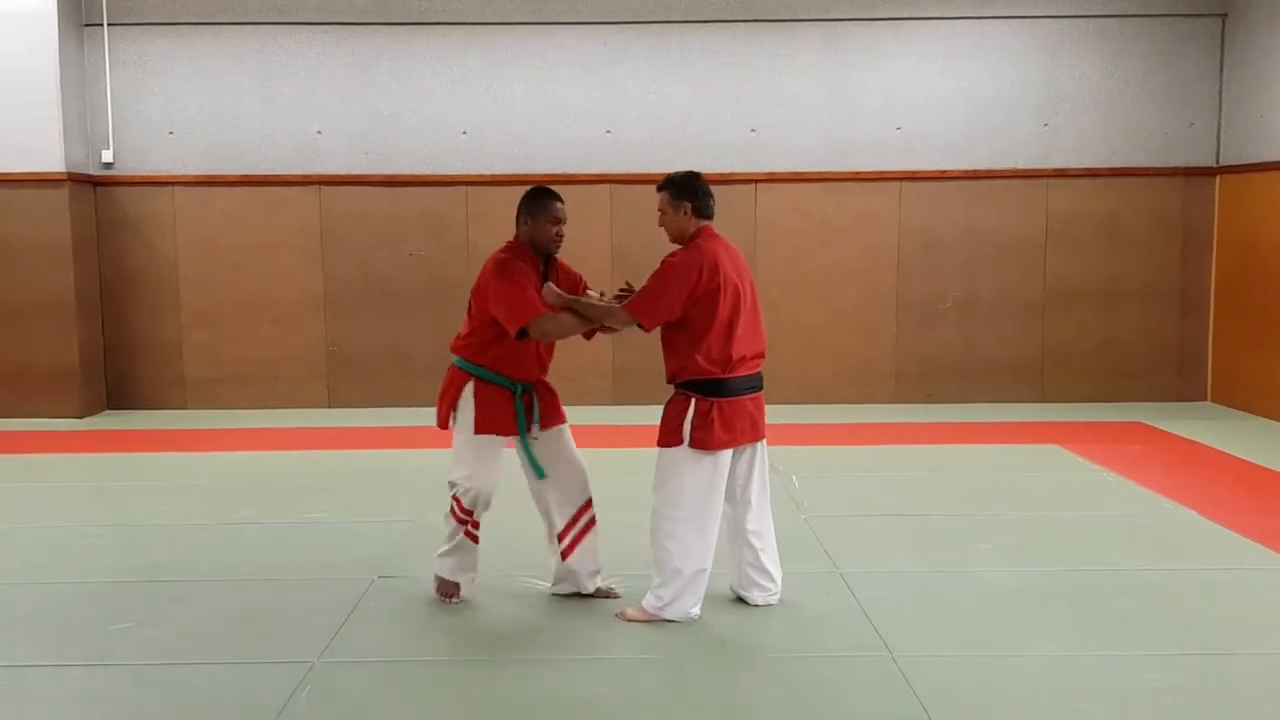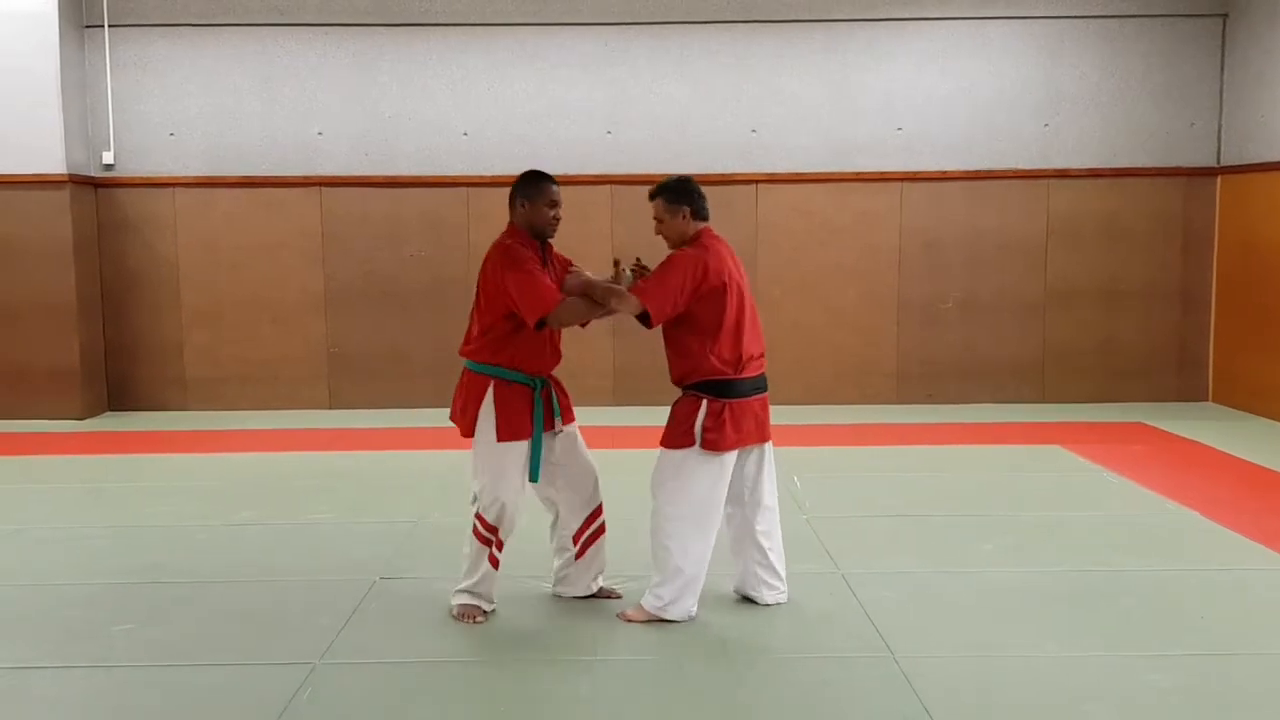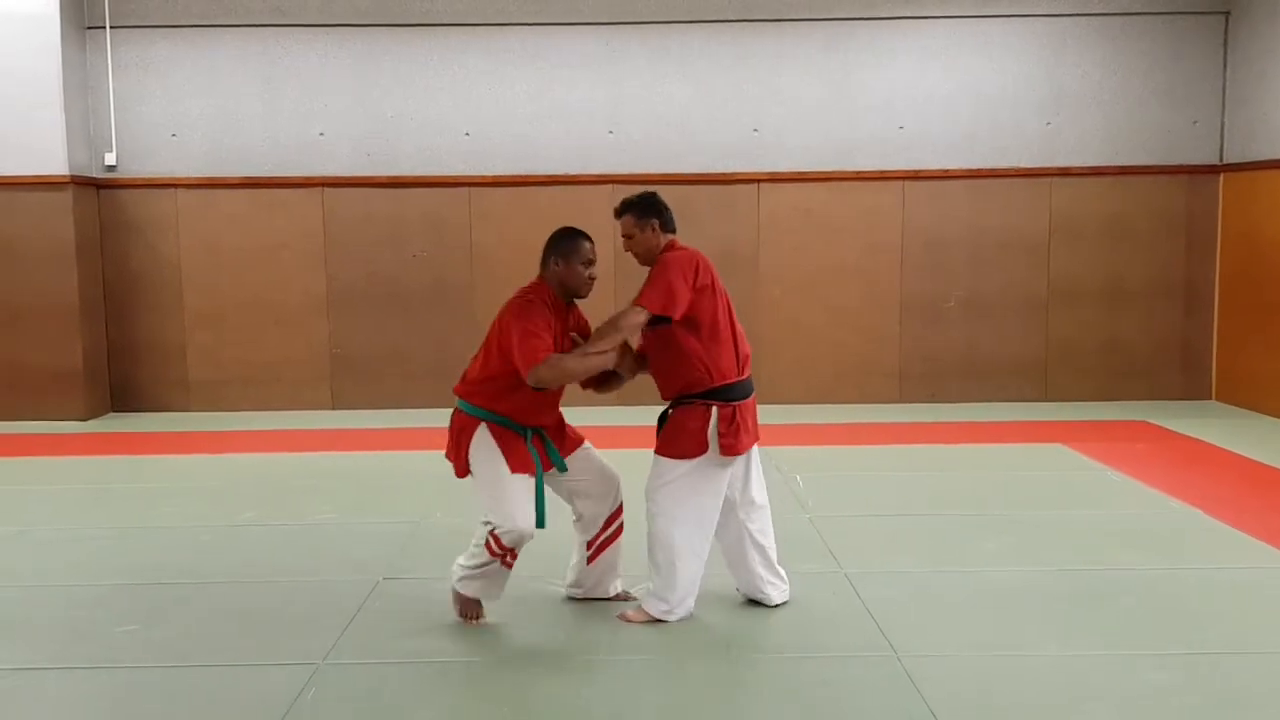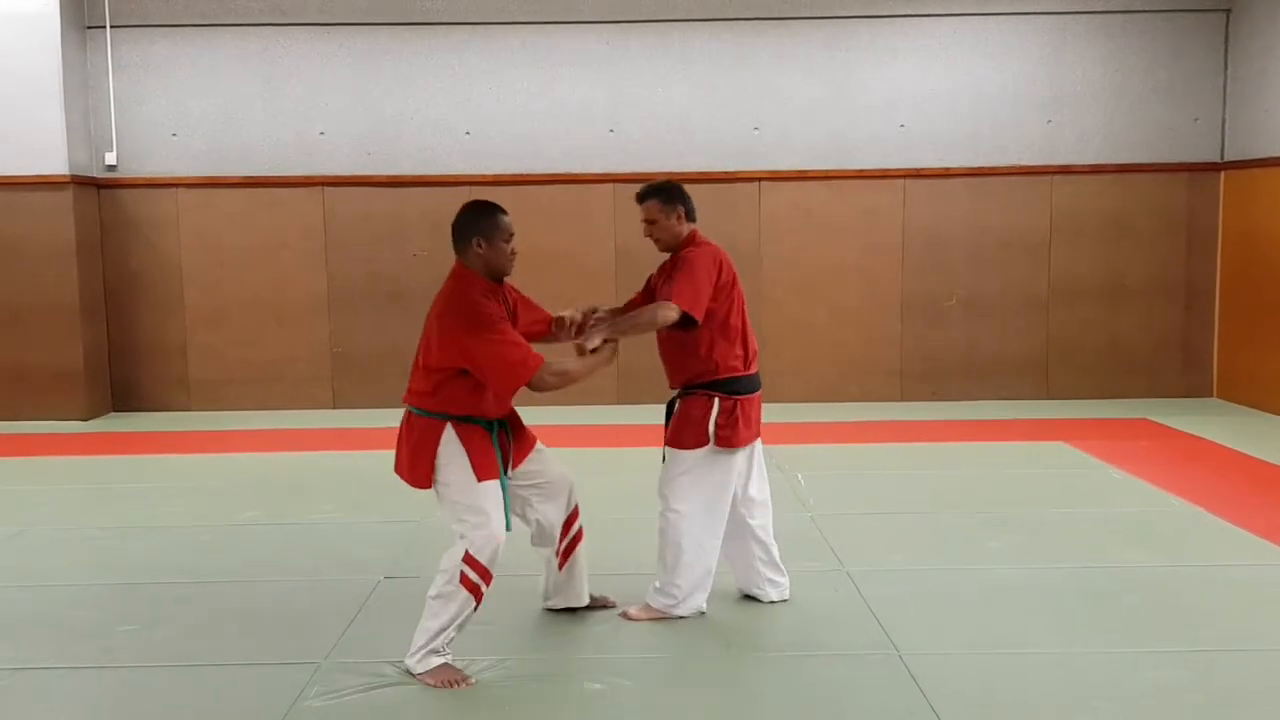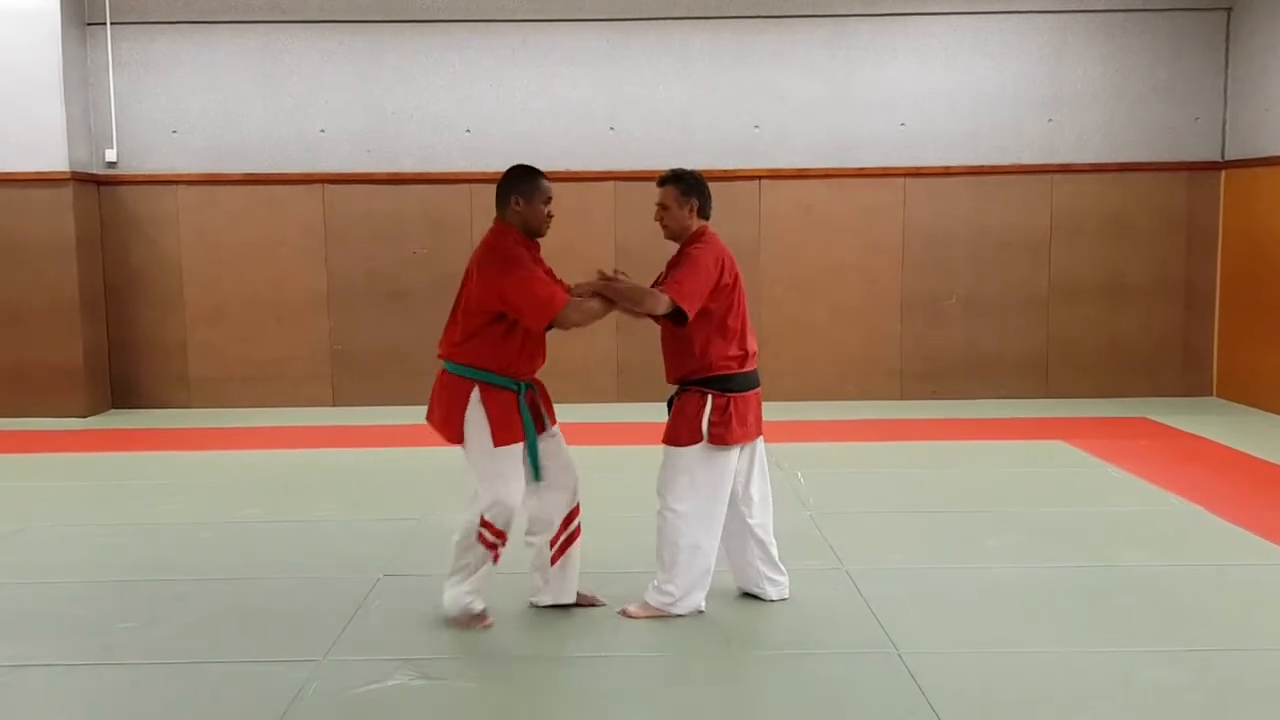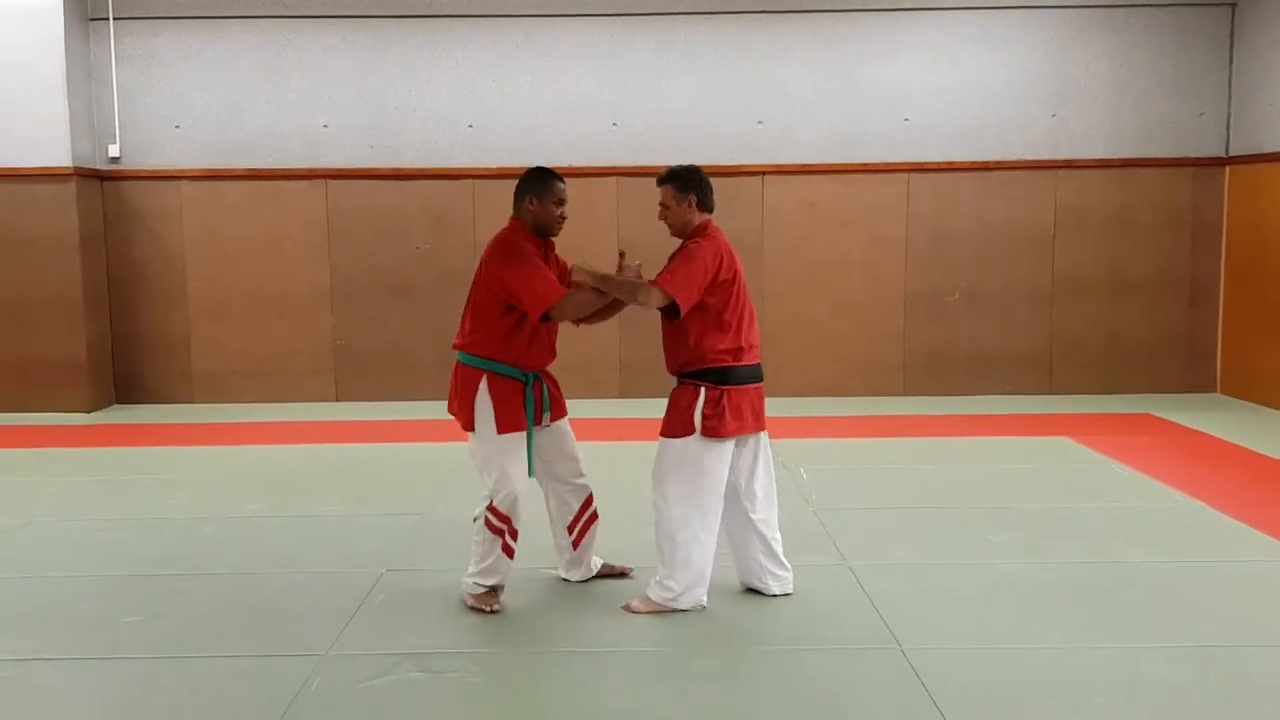
dt=0.4s
person 1, frame 1
left shoulder: (558, 272)
right shoulder: (504, 268)
left elbow: (597, 316)
right elbow: (541, 327)
left hip: (530, 391)
right hip: (482, 389)
left knee: (568, 481)
right knee: (475, 485)
left ankle: (577, 577)
right ankle: (452, 568)
person 1, frame 2
left shoulder: (549, 257)
right shoulder: (509, 255)
left elbow: (585, 301)
right elbow: (558, 314)
left hip: (539, 390)
right hip: (498, 392)
left knee: (578, 483)
right knee: (498, 499)
left ankle: (578, 581)
right ankle: (472, 594)
person 1, frame 3
left shoulder: (572, 315)
right shoulder: (527, 311)
left elbow: (597, 382)
right elbow: (543, 373)
left wrist: (620, 367)
right wrist: (610, 356)
left hip: (542, 428)
right hip: (491, 428)
left knee: (604, 489)
right knee: (516, 522)
left ankle: (594, 584)
right ankle: (470, 581)
person 1, frame 4
left shoulder: (496, 289)
right shoulder: (466, 308)
left elbow: (543, 326)
right elbow: (541, 377)
left wrist: (567, 323)
right wrist: (599, 359)
left hip: (491, 424)
right hip: (448, 434)
left knee: (557, 490)
right knee: (483, 537)
left ankle: (566, 594)
right ankle: (427, 654)
person 1, frame 5
left shoulder: (520, 251)
right shoulder: (502, 257)
left elbow: (563, 300)
right elbow: (566, 316)
left wrist: (598, 290)
right wrist: (615, 298)
left hip: (518, 393)
right hip: (480, 396)
left knee: (558, 484)
right knee: (500, 498)
left ankle: (555, 588)
right ankle: (461, 597)
person 1, frame 6
left shoulder: (543, 252)
right shoulder: (510, 251)
left elbow: (583, 312)
right elbow: (564, 309)
left wrist: (623, 293)
left hip: (531, 384)
right hip: (491, 386)
left knee: (566, 474)
right knee: (507, 488)
left ankle: (580, 564)
right ankle: (481, 584)
person 2, frame 1
left shoulder: (688, 262)
right shoulder: (730, 255)
left elbow: (625, 318)
left wrist: (565, 300)
right wrist: (643, 300)
left hip: (707, 403)
right hip: (745, 395)
left knee: (683, 505)
right knee: (748, 500)
left ankle: (671, 602)
right ankle: (760, 585)
person 2, frame 2
left shoulder: (691, 260)
right shoulder: (719, 254)
left elbow: (629, 305)
left wrist: (585, 284)
right wrist: (651, 282)
left hip: (714, 404)
right hip: (748, 396)
left knee: (680, 502)
right knee: (752, 499)
left ankle: (669, 601)
right ankle: (766, 585)
person 2, frame 3
left shoulder: (677, 264)
right shoulder: (679, 268)
left elbow: (634, 319)
right elbow: (655, 348)
left wrist: (582, 354)
right wrist: (618, 370)
left hip: (710, 410)
right hip: (728, 403)
left knee: (672, 504)
right knee: (742, 503)
left ankle: (666, 603)
right ankle: (768, 586)
person 2, frame 4
left shoulder: (702, 259)
right shoulder: (673, 267)
left elbow: (664, 313)
right elbow: (635, 310)
left wrist: (603, 331)
right wrist: (595, 320)
left hip: (716, 401)
right hip: (731, 398)
left knee: (686, 499)
right knee: (745, 499)
left ankle: (674, 598)
right ankle: (768, 583)
person 2, frame 5
left shoulder: (704, 255)
right shoulder: (690, 256)
left elbow: (659, 302)
right elbow: (656, 310)
left wrist: (606, 285)
right wrist: (614, 289)
left hip: (712, 398)
right hip: (731, 394)
left knee: (685, 498)
right knee: (745, 497)
left ankle: (674, 597)
right ankle: (767, 582)
person 2, frame 6
left shoulder: (703, 249)
right shoulder: (709, 247)
left elbow: (653, 297)
right elbow: (673, 301)
left wrist: (597, 279)
right wrist: (627, 282)
left hip: (711, 392)
right hip: (739, 386)
left knee: (681, 492)
right knee: (748, 490)
left ankle: (677, 591)
right ankle: (770, 576)
